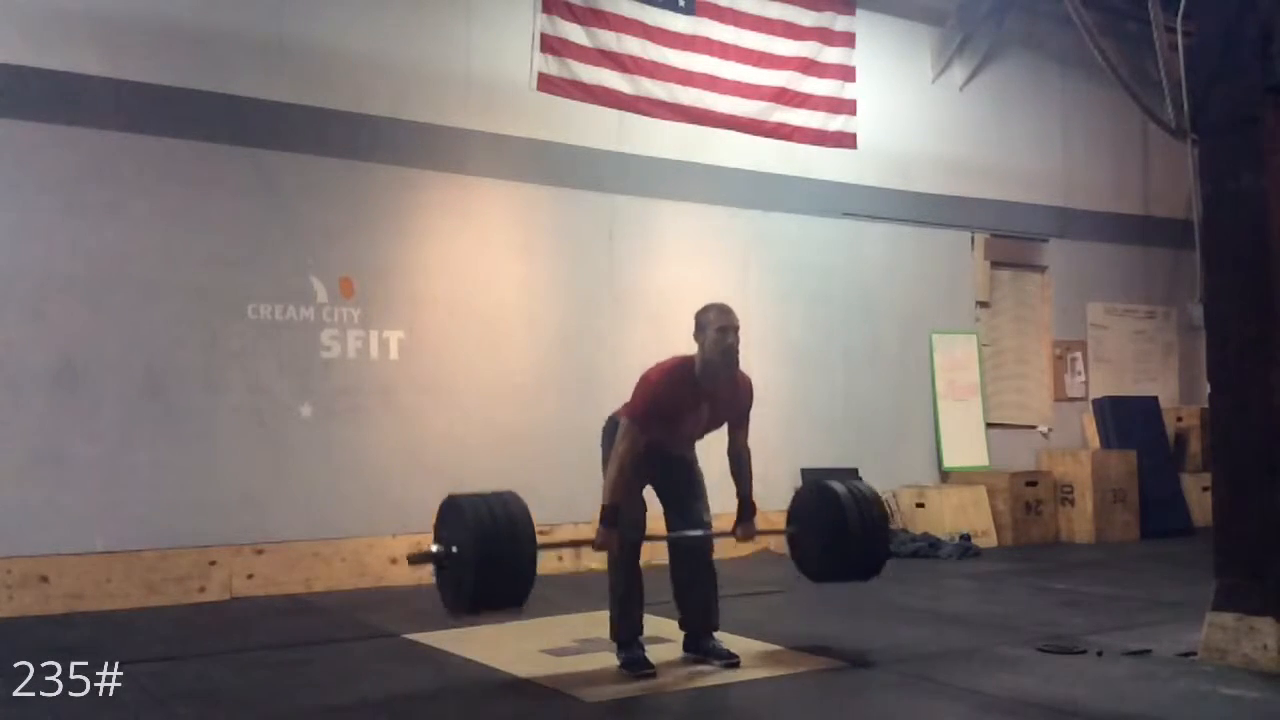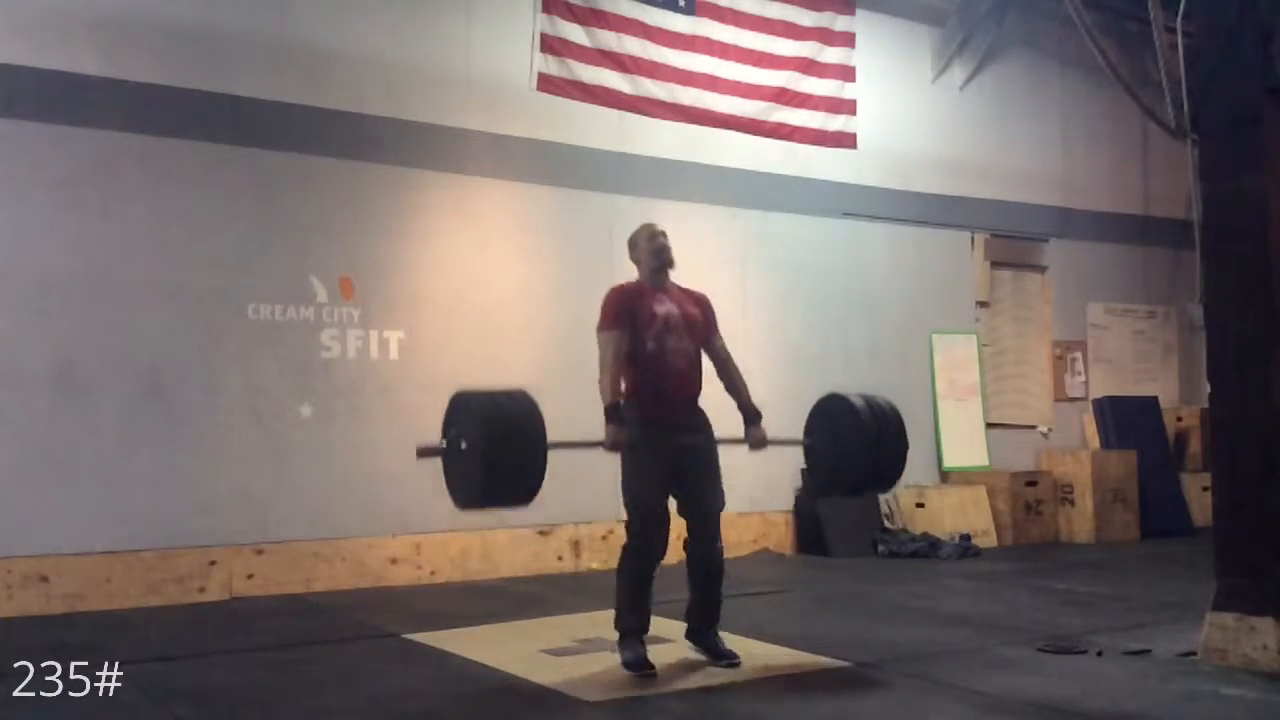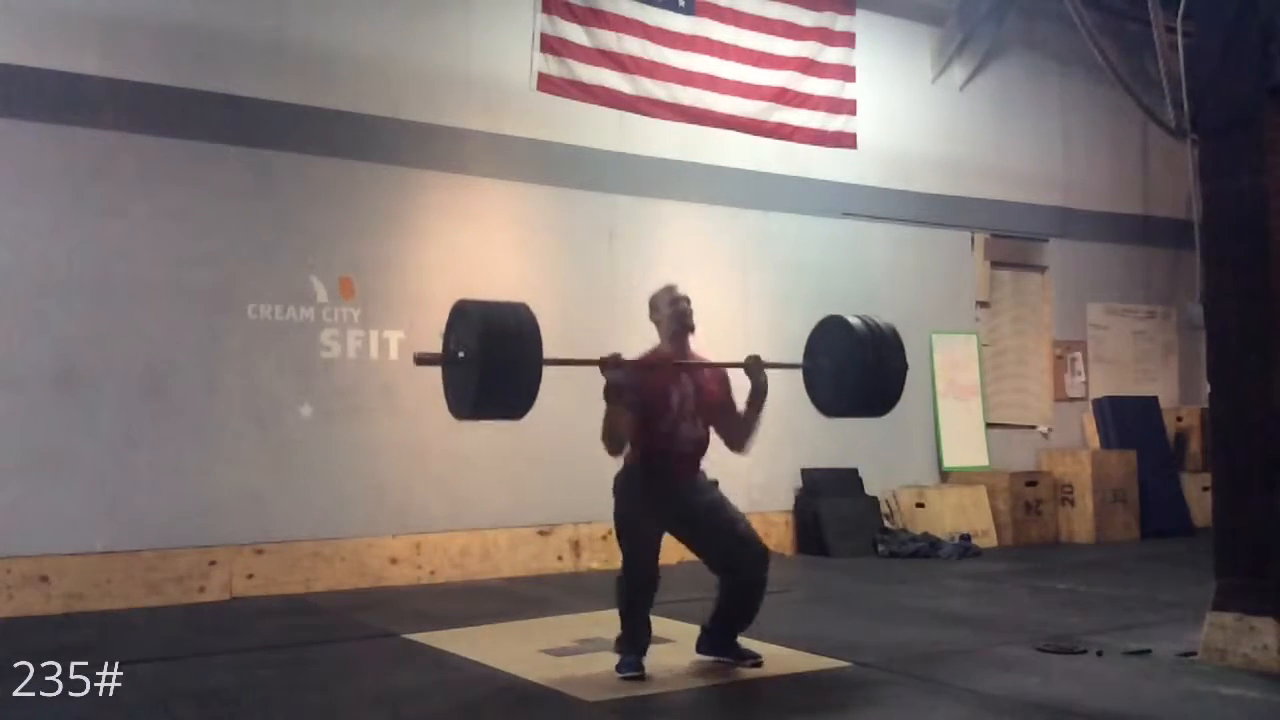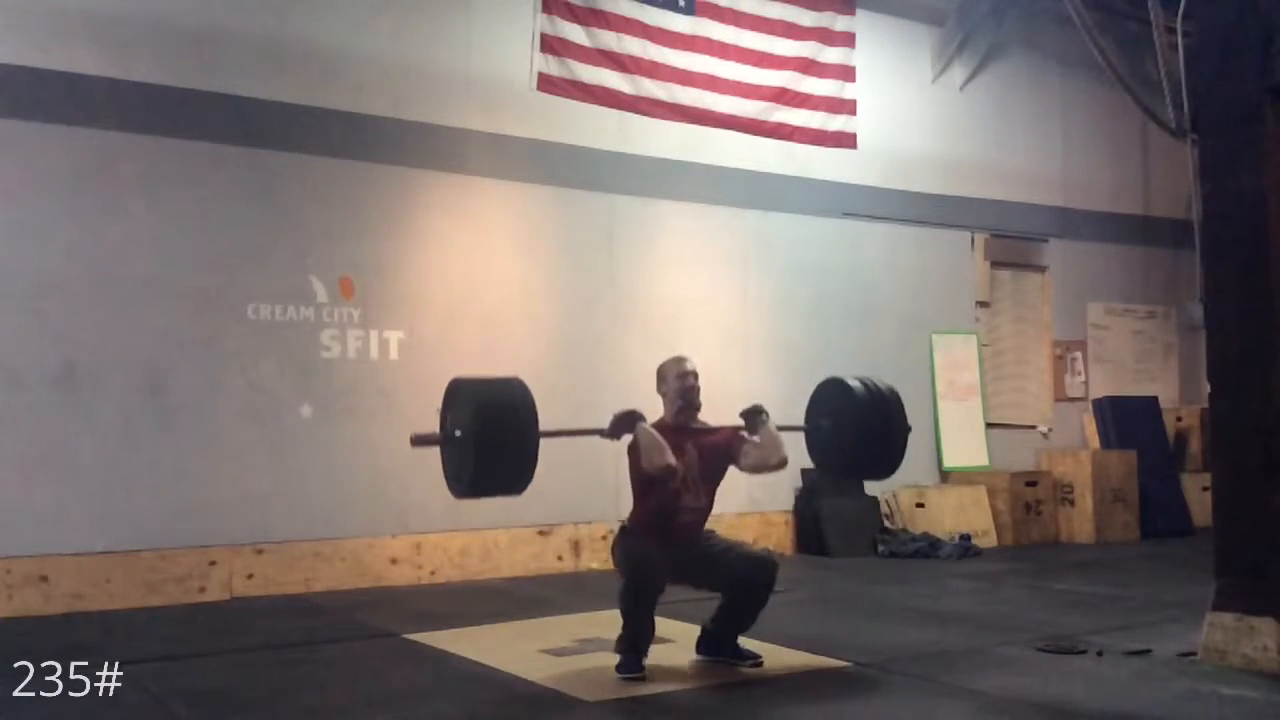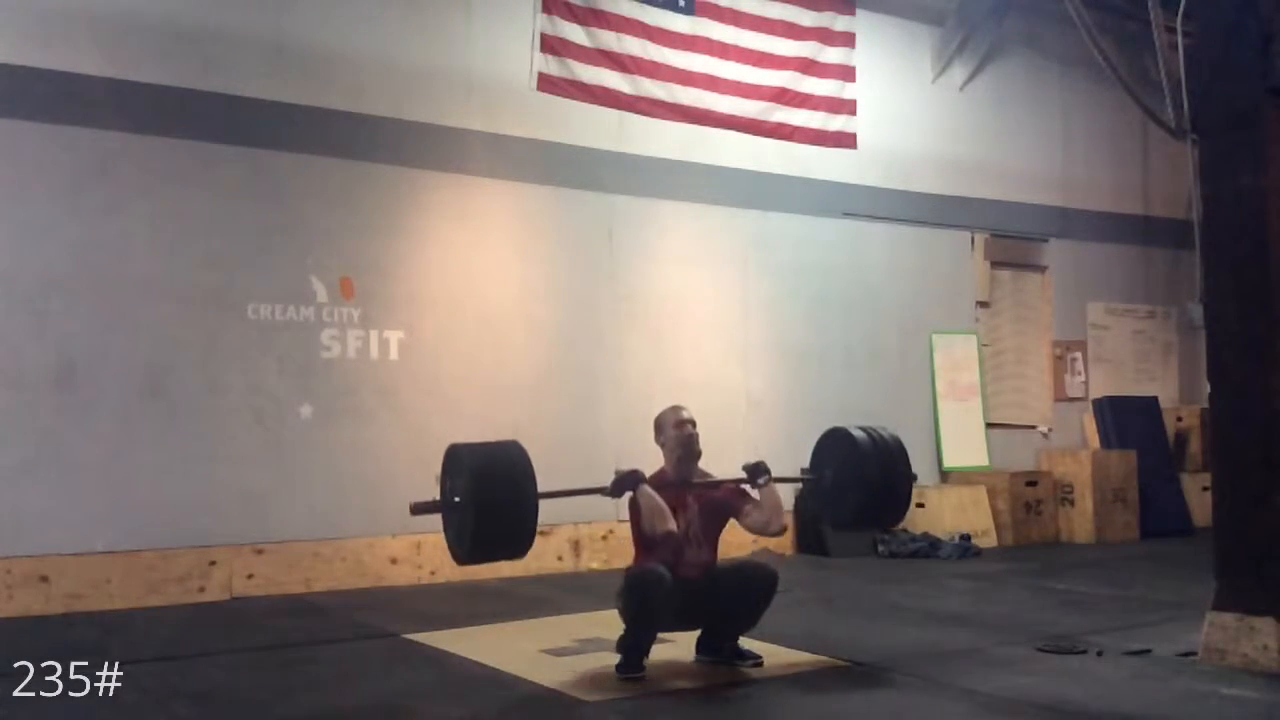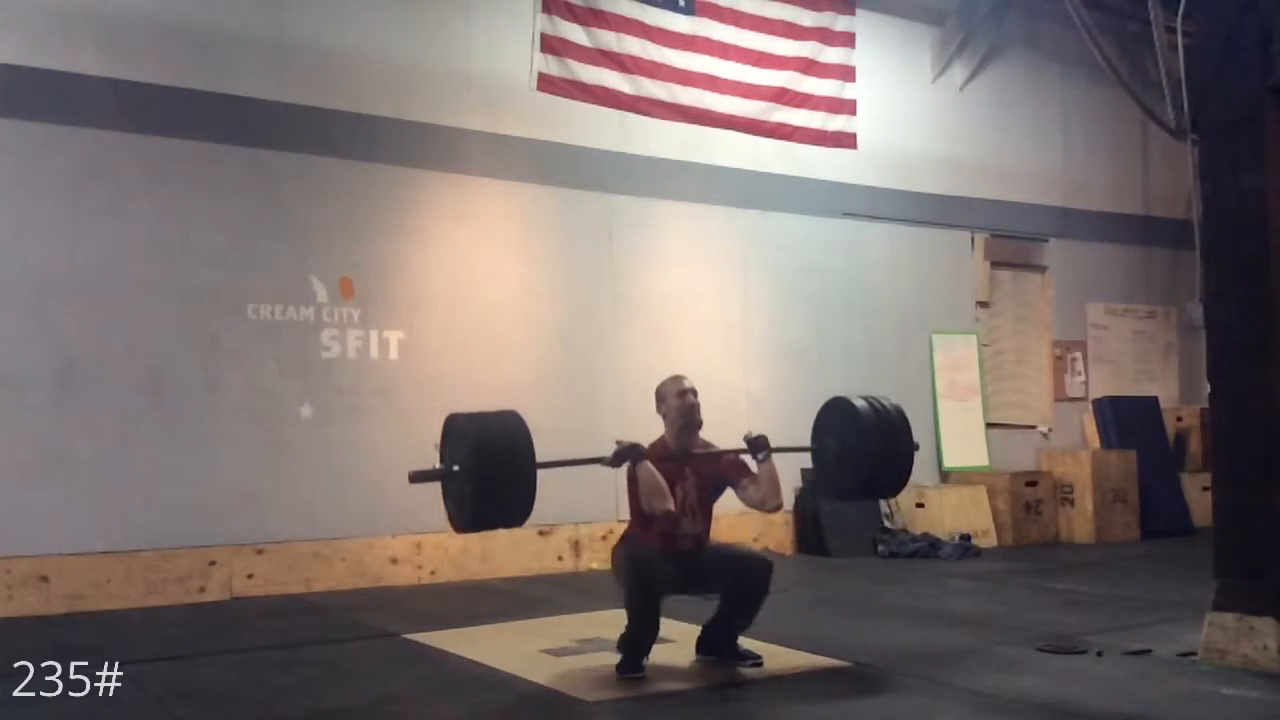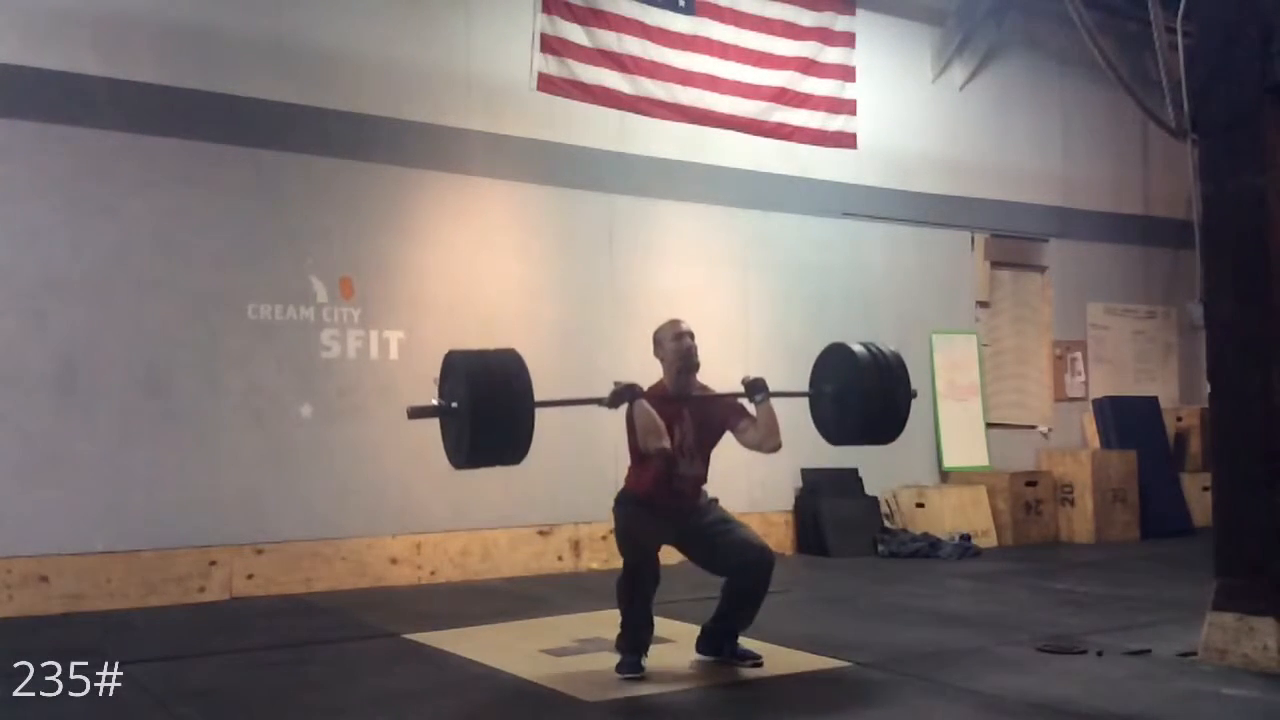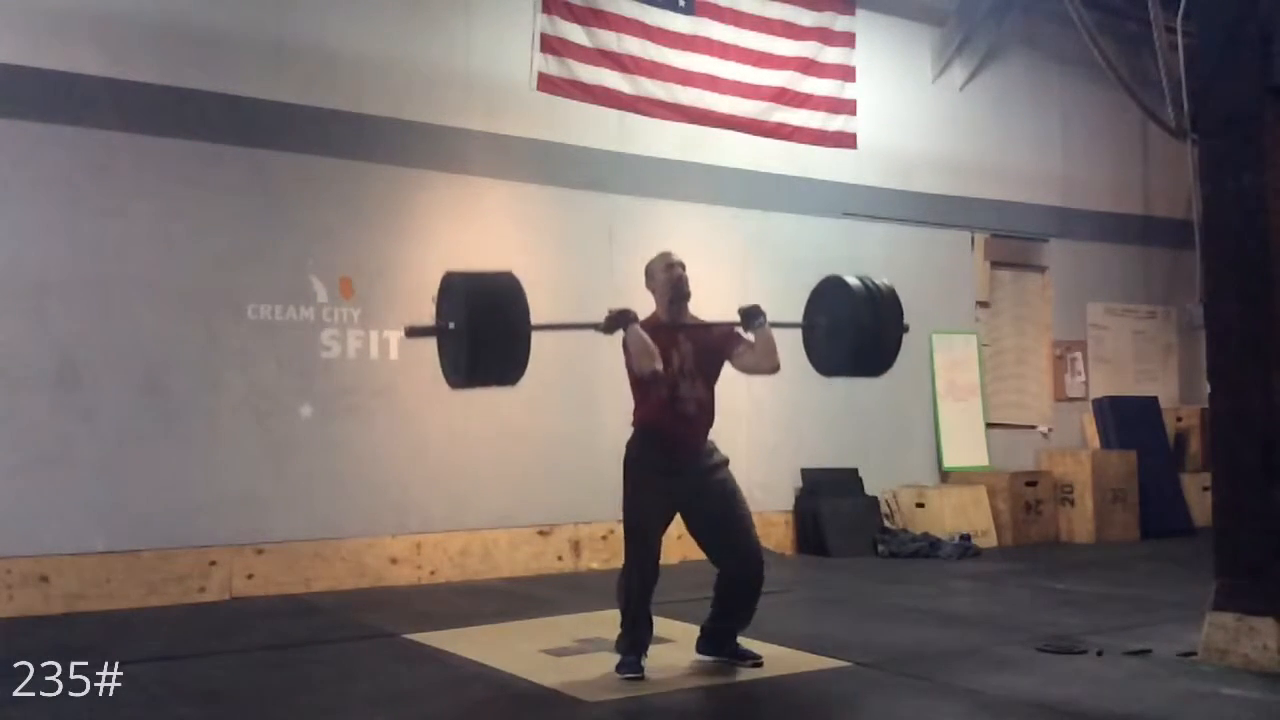
dt=0.3s
person 1, frame 1
left shoulder: (740, 387)
right shoulder: (662, 380)
left elbow: (738, 449)
right elbow: (624, 452)
left wrist: (746, 512)
right wrist: (608, 520)
left hip: (676, 450)
right hip: (628, 440)
left knee: (696, 539)
right knee: (628, 538)
left ankle: (700, 637)
right ankle: (628, 645)
person 1, frame 2
left shoulder: (695, 301)
right shoulder: (624, 298)
left elbow: (724, 361)
right elbow: (610, 360)
left wrist: (752, 418)
right wrist: (614, 418)
left hip: (693, 425)
right hip: (645, 427)
left knee: (706, 533)
right knee: (648, 536)
left ankle: (703, 630)
right ankle: (631, 638)
person 1, frame 3
left shoulder: (713, 376)
right shoulder: (638, 372)
left elbow: (737, 442)
right elbow: (614, 446)
left wrist: (758, 386)
right wrist: (615, 387)
left hip: (692, 485)
right hip: (644, 483)
left knee: (751, 557)
right knee: (640, 566)
left ankle: (719, 639)
right ankle: (631, 649)
person 1, frame 4
left shoulder: (720, 439)
right shoulder: (649, 438)
left elbow: (775, 459)
right elbow: (667, 466)
left wrist: (760, 423)
right wrist: (636, 427)
left hip: (694, 541)
right hip: (646, 539)
left knee: (761, 568)
right knee: (644, 567)
left ankle: (718, 641)
right ankle: (632, 649)
person 1, frame 5
left shoulder: (721, 491)
right shoulder: (648, 492)
left elbow: (775, 524)
right elbow: (666, 532)
left wrist: (762, 480)
right wrist: (638, 486)
left hip: (701, 590)
right hip: (652, 588)
left knee: (762, 576)
right knee: (648, 578)
left ankle: (717, 642)
right ankle: (633, 653)
person 1, frame 6
left shoulder: (720, 460)
right shoulder: (648, 460)
left elbow: (771, 501)
right elbow: (663, 510)
left wrist: (761, 454)
right wrist: (637, 459)
left hip: (694, 555)
right hip: (645, 552)
left knee: (756, 566)
right knee: (649, 570)
left ankle: (718, 641)
right ankle: (633, 651)
person 1, frame 7
left shoulder: (718, 403)
right shoulder: (648, 402)
left elbow: (769, 441)
right elbow: (658, 447)
left wrist: (760, 397)
right wrist: (634, 400)
left hip: (693, 504)
right hip: (643, 505)
left knee: (755, 557)
right knee: (641, 560)
left ankle: (719, 639)
right ankle: (632, 649)
person 1, frame 8
left shoulder: (714, 333)
right shoulder: (643, 331)
left elbow: (767, 363)
right elbow: (650, 371)
left wrist: (757, 325)
right wrist: (627, 327)
left hip: (701, 456)
right hip: (651, 455)
left knee: (743, 553)
right knee: (643, 555)
left ankle: (720, 638)
right ankle: (632, 648)
